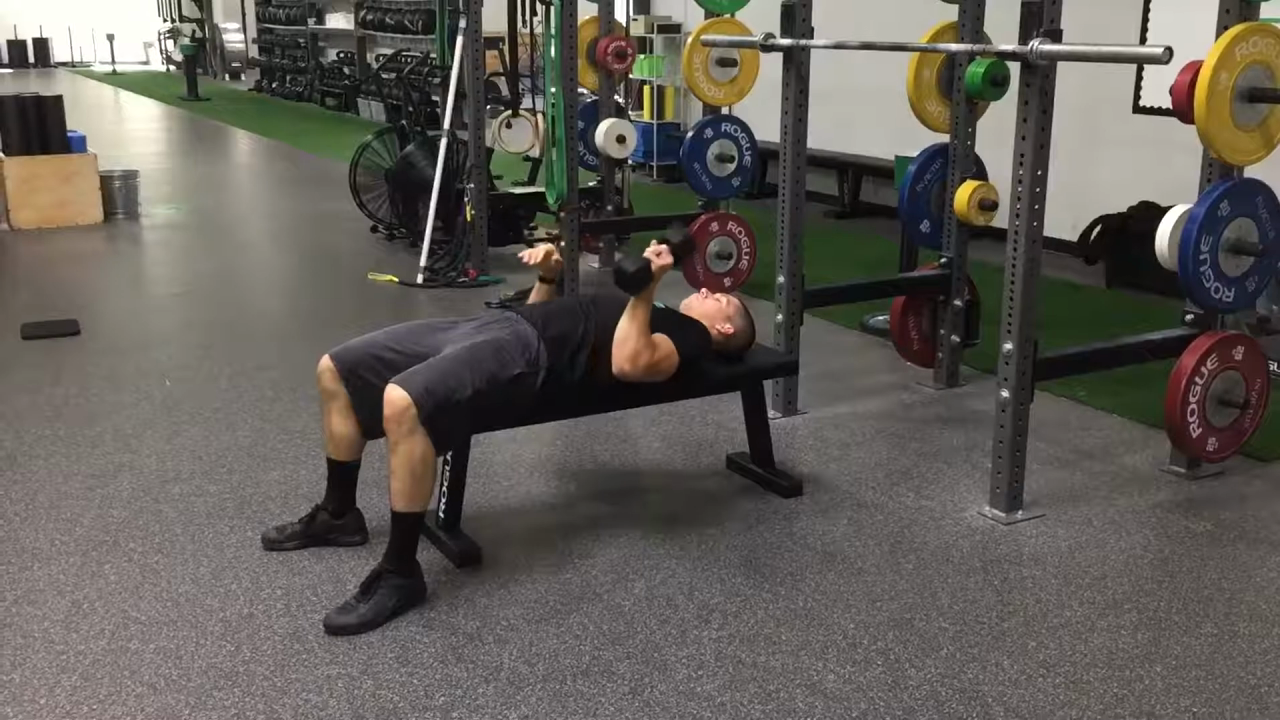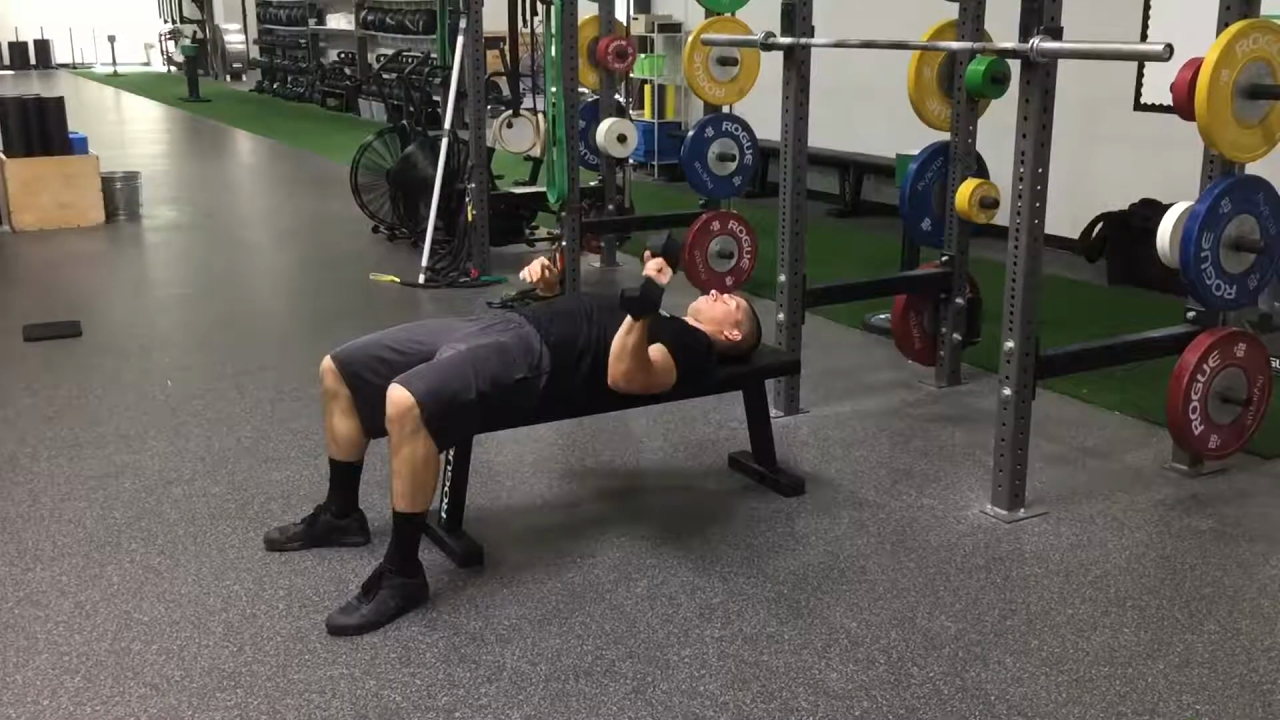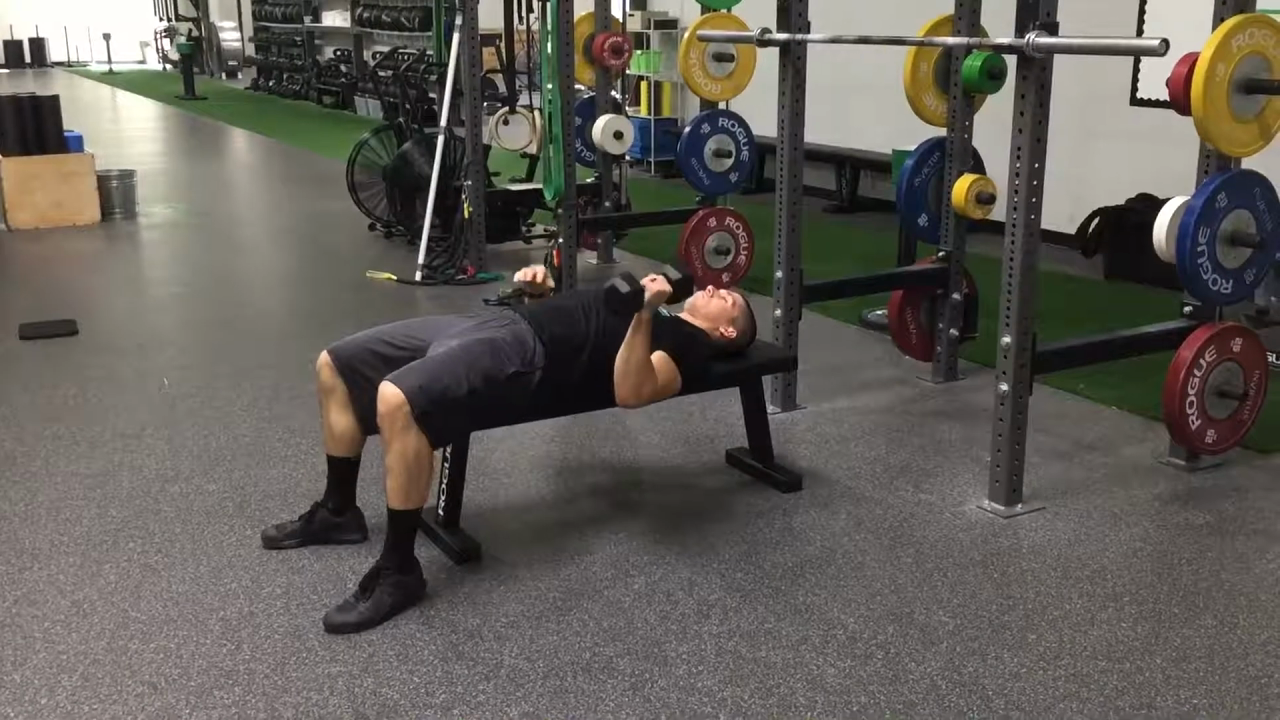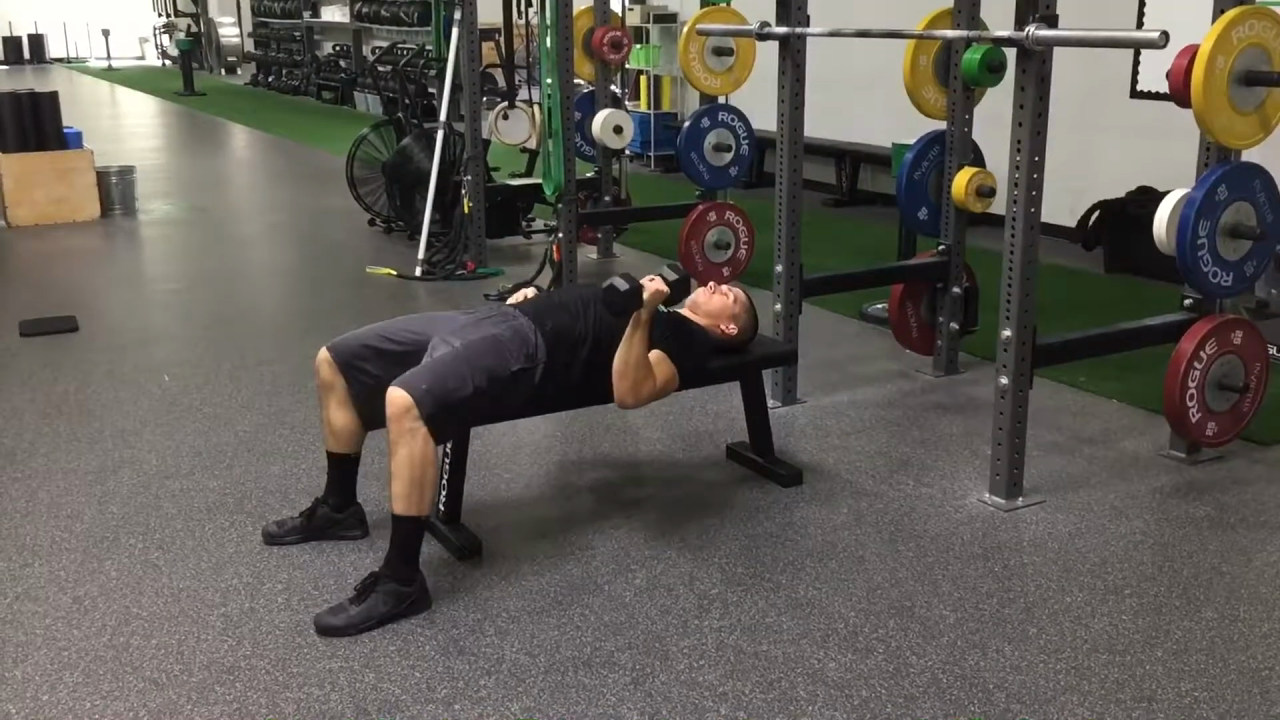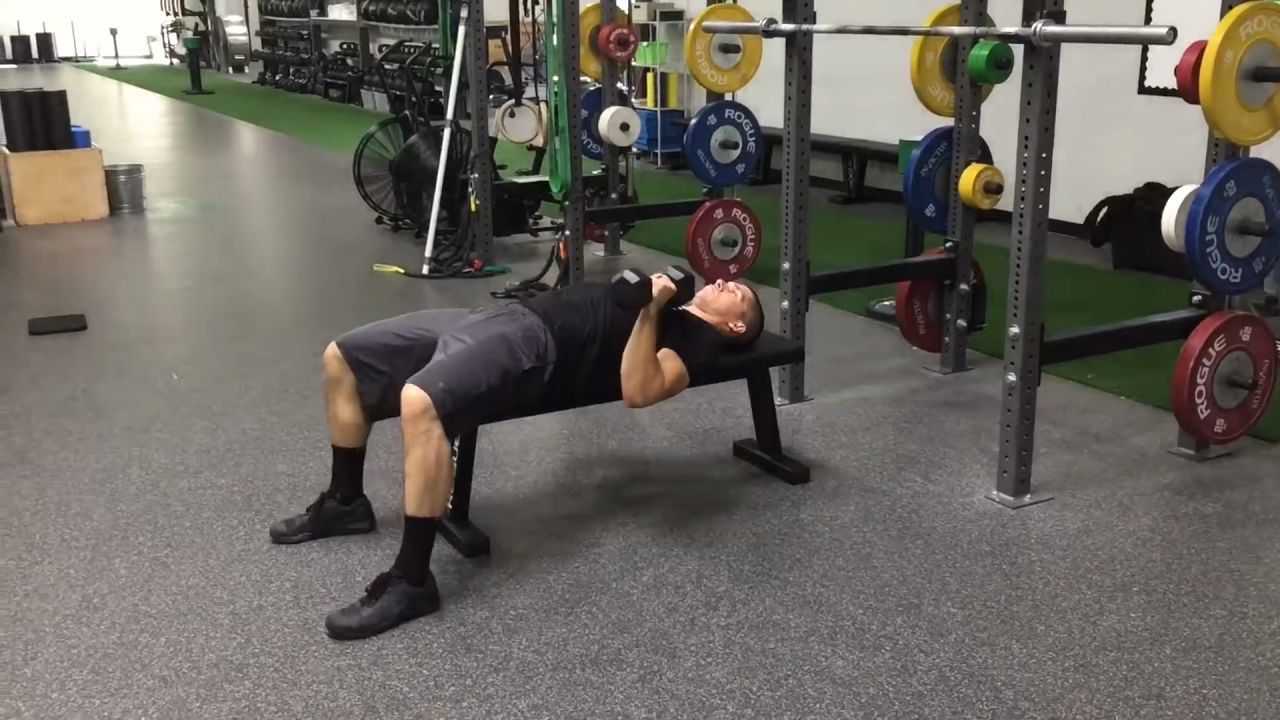
dt=0.4s
person 1, frame 1
left shoulder: (691, 337)
right shoulder: (656, 321)
left elbow: (629, 364)
left wrist: (647, 283)
right wrist: (548, 276)
left hip: (524, 356)
left knee: (403, 404)
right knee: (336, 370)
left ankle: (401, 574)
right ankle: (338, 515)
person 1, frame 2
left shoulder: (695, 347)
right shoulder: (655, 325)
left elbow: (621, 376)
left wrist: (646, 300)
right wrist: (549, 288)
left hip: (526, 357)
right hip: (501, 328)
left knee: (406, 405)
right knee: (337, 371)
left ankle: (402, 574)
right ankle: (340, 515)
person 1, frame 3
left shoulder: (690, 343)
right shoulder: (650, 318)
left elbow: (630, 392)
left wrist: (644, 312)
right wrist: (539, 288)
left hip: (521, 354)
left knee: (397, 400)
right knee: (336, 366)
left ankle: (399, 571)
right ankle: (338, 512)
person 1, frame 4
left shoulder: (689, 340)
right shoulder: (655, 312)
left elbow: (629, 392)
left wrist: (643, 314)
right wrist: (531, 298)
left hip: (522, 347)
left knee: (405, 404)
right knee: (334, 363)
left ankle: (400, 579)
right ankle: (338, 508)
person 1, frame 5
left shoulder: (698, 337)
right shoulder: (656, 302)
left elbow: (638, 390)
left wrist: (650, 310)
left hip: (532, 347)
left knee: (420, 404)
right knee: (343, 359)
left ankle: (411, 580)
right ankle: (345, 503)
